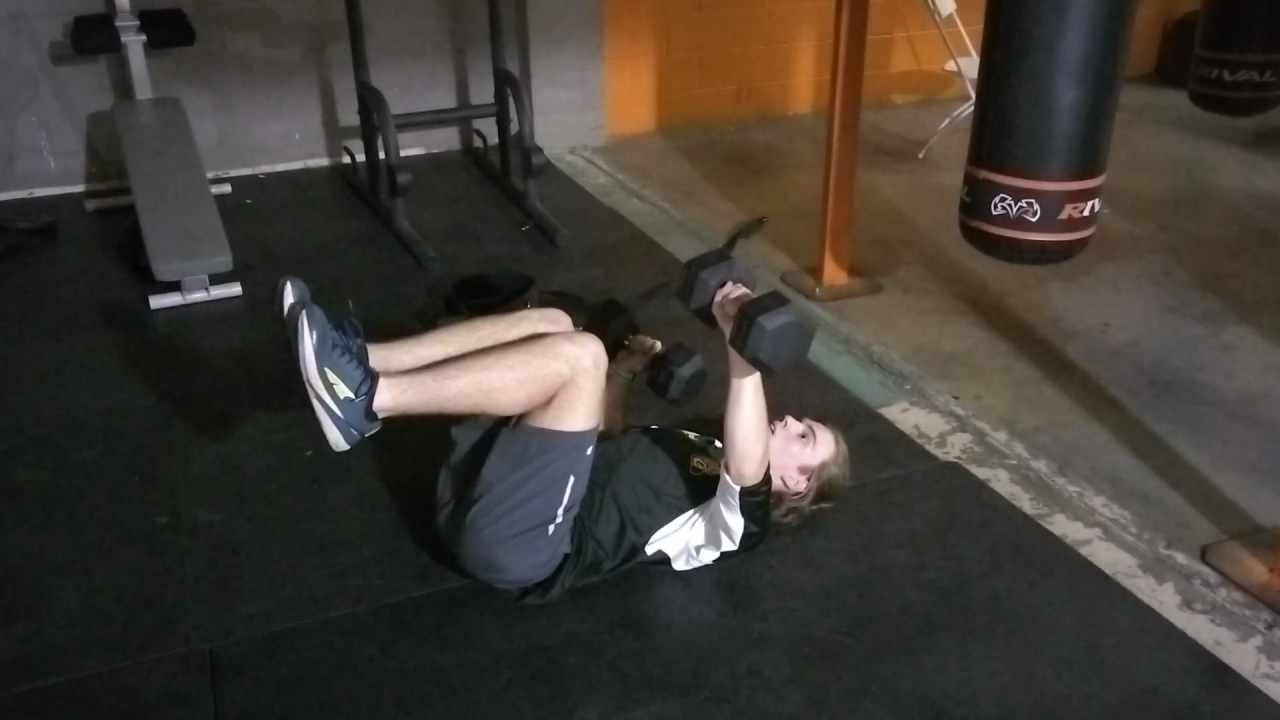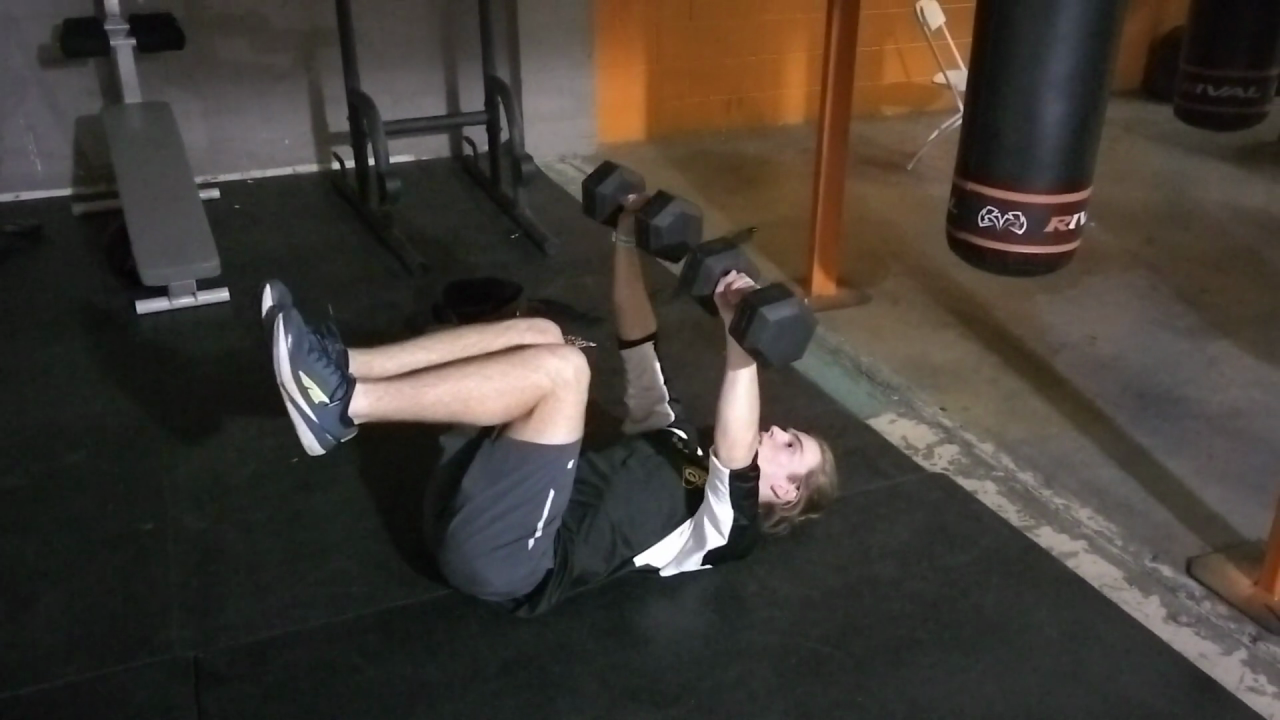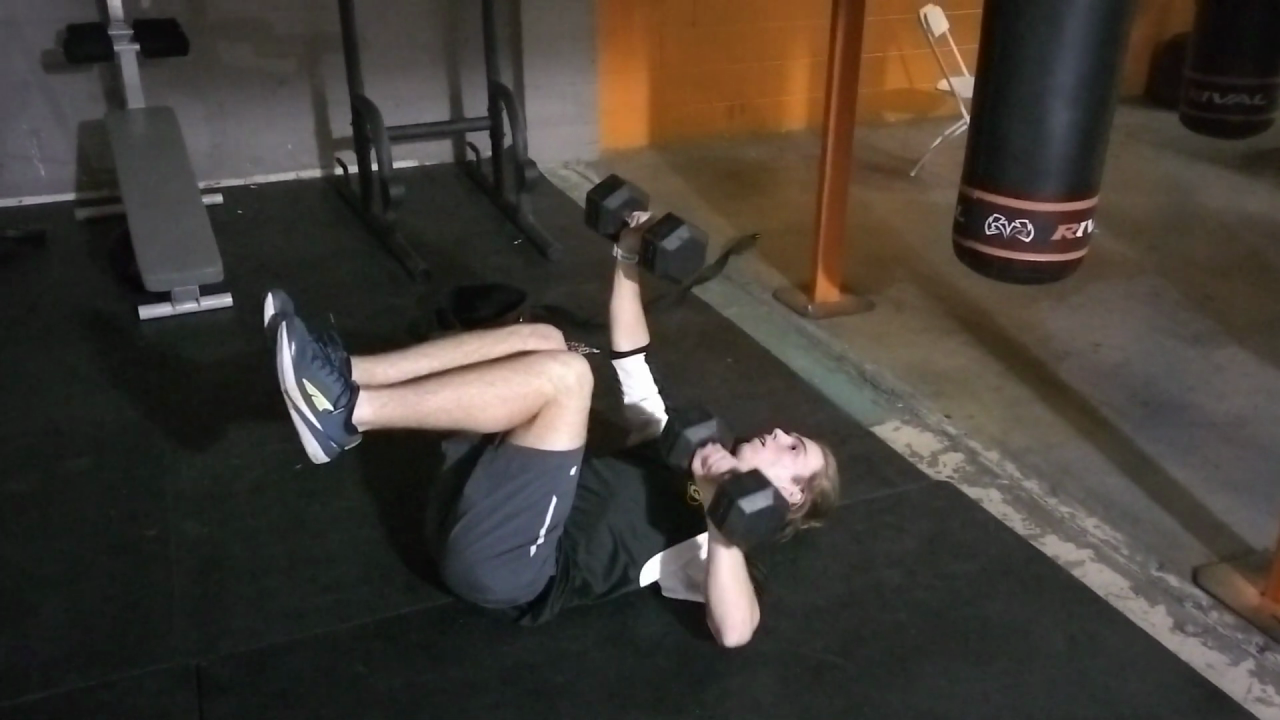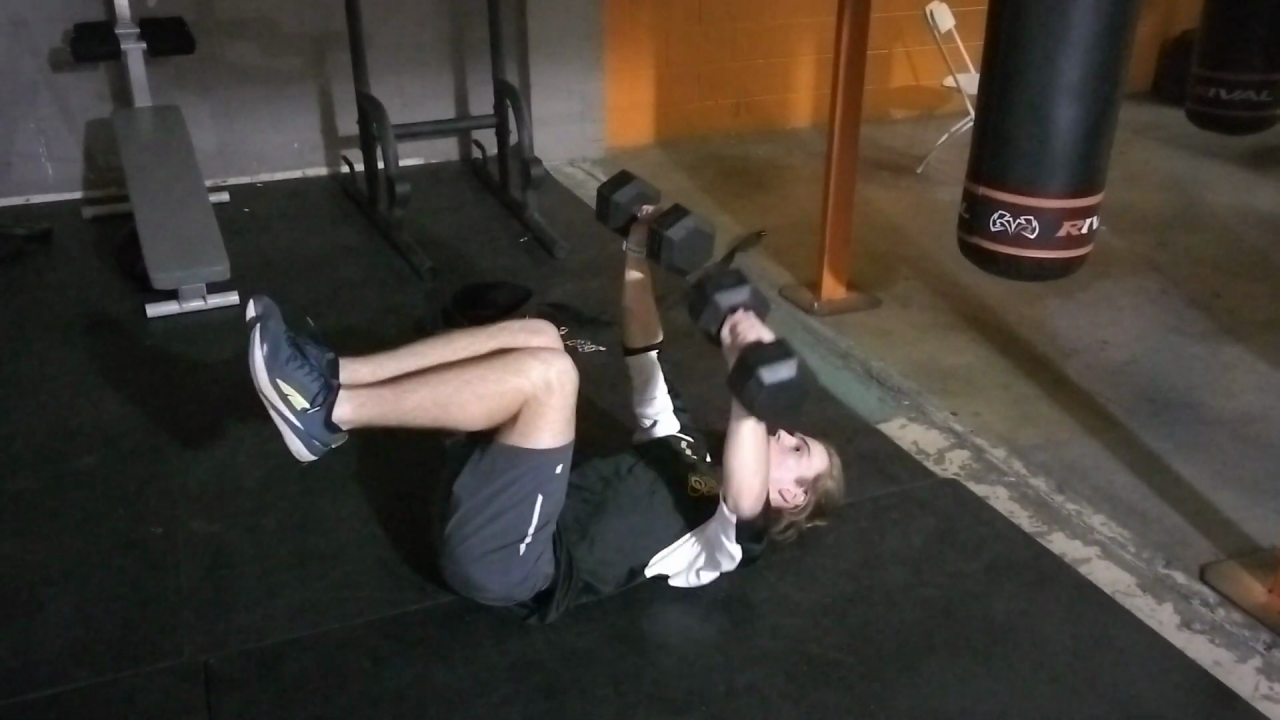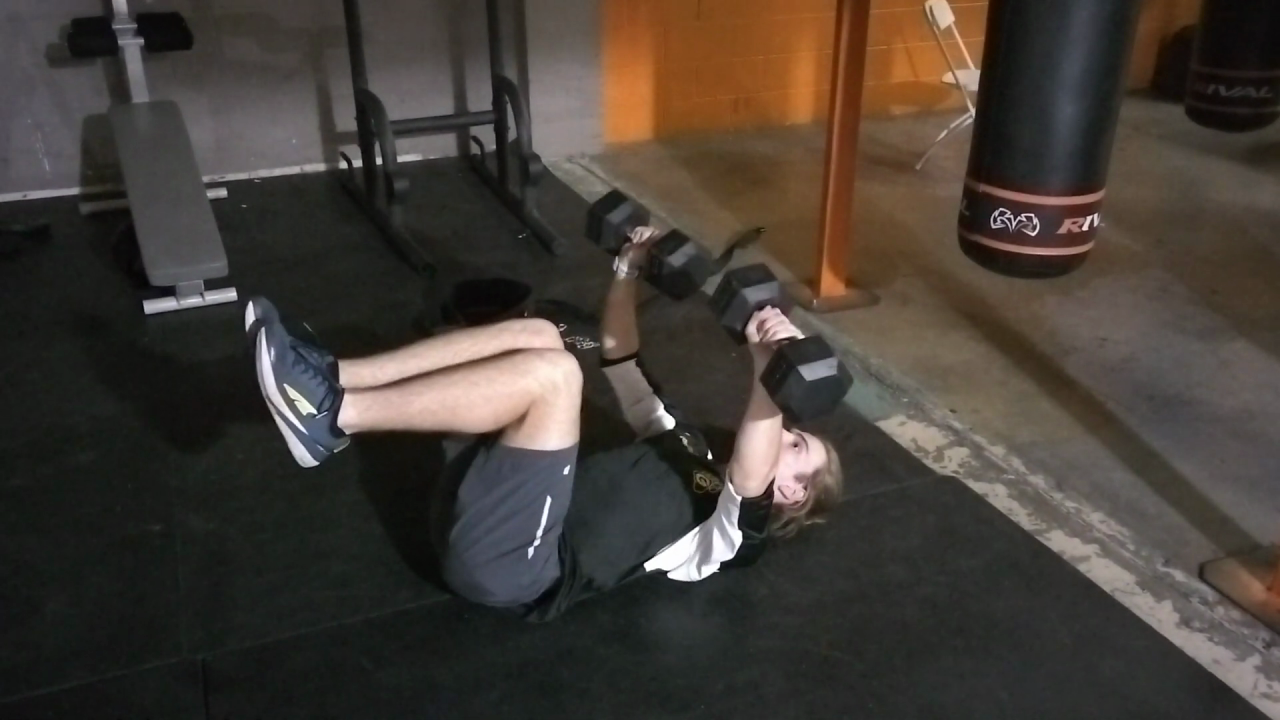
dt=1s
person 1, frame 1
left shoulder: (739, 518)
right shoulder: (697, 452)
left elbow: (746, 468)
right elbow: (603, 442)
left wrist: (742, 351)
right wrist: (622, 371)
left hip: (516, 538)
right hip: (480, 489)
left knee: (578, 353)
right knee: (548, 324)
left ankle: (366, 401)
right ankle: (362, 362)
person 1, frame 2
left shoulder: (728, 525)
right shoulder: (675, 436)
left elbow: (736, 455)
right elbow: (637, 343)
left wrist: (742, 339)
right wrist: (627, 242)
left hip: (500, 551)
right hip: (475, 496)
left knee: (562, 368)
right knee: (538, 334)
left ankle: (343, 406)
right ankle: (341, 365)
person 1, frame 3
left shoulder: (729, 534)
left elbow: (734, 629)
right elbow: (631, 359)
right wrist: (627, 260)
left hip: (502, 557)
right hip: (475, 504)
left knee: (564, 372)
right knee: (540, 339)
left ankle: (346, 414)
right ankle: (343, 374)
person 1, frame 4
left shoulder: (730, 533)
right shoulder: (684, 445)
left elbow: (746, 498)
right elbow: (644, 354)
right wrist: (637, 255)
left hip: (505, 558)
right hip: (483, 504)
left knee: (548, 374)
right knee: (537, 337)
left ankle: (327, 413)
right ankle: (330, 374)
person 1, frame 5
left shoulder: (730, 534)
right shoulder: (681, 442)
left elbow: (750, 476)
right elbow: (619, 359)
left wrist: (770, 370)
right wrist: (627, 271)
left hip: (508, 559)
right hip: (480, 501)
left knee: (552, 370)
right knee: (536, 334)
left ankle: (331, 416)
right ankle: (331, 374)
